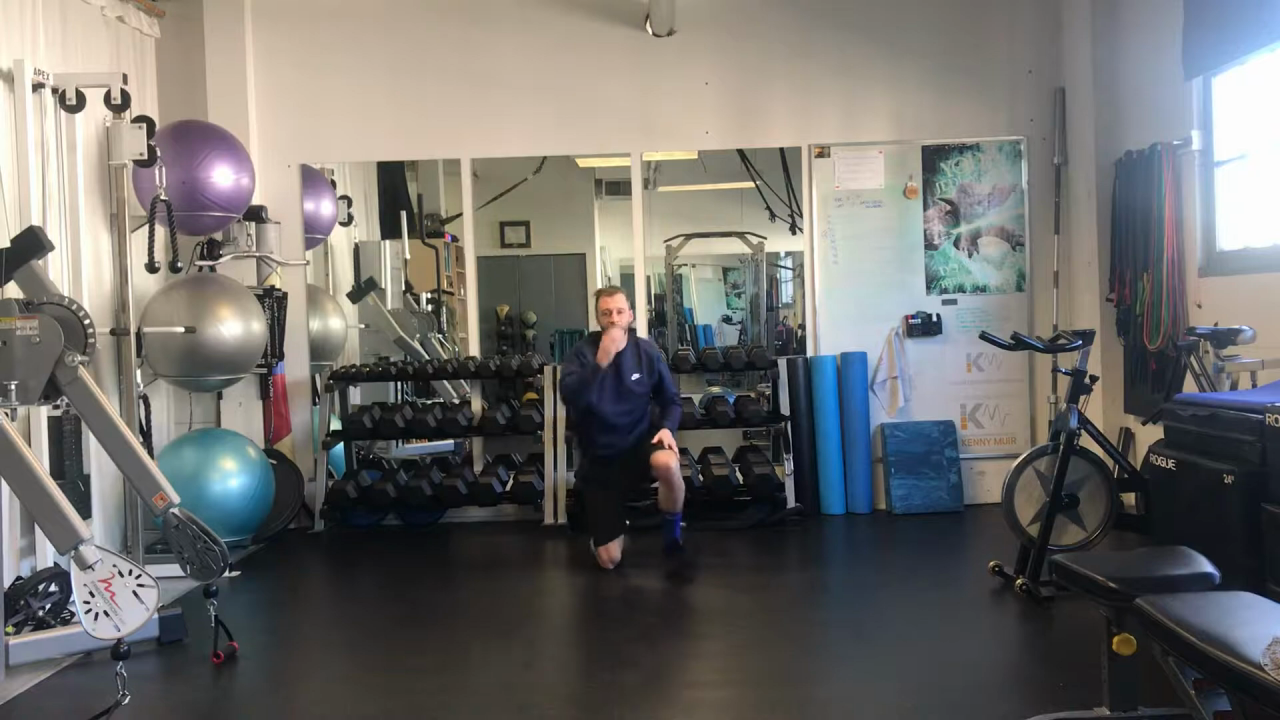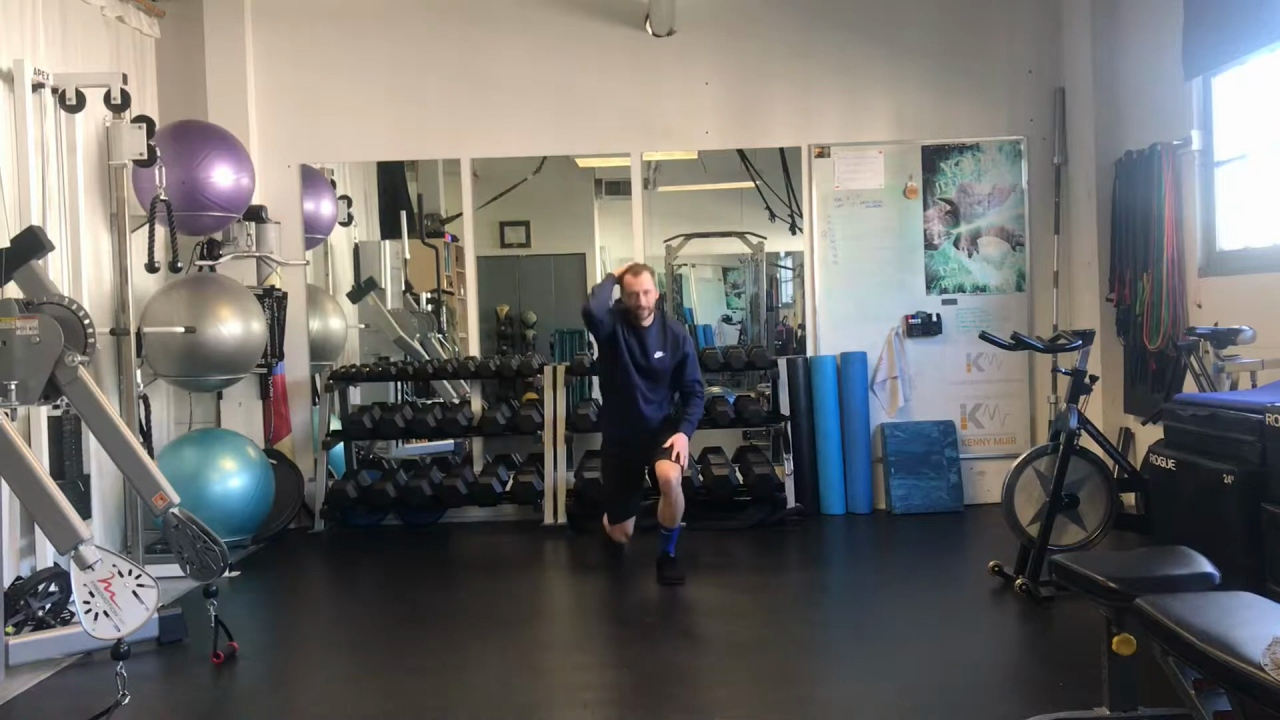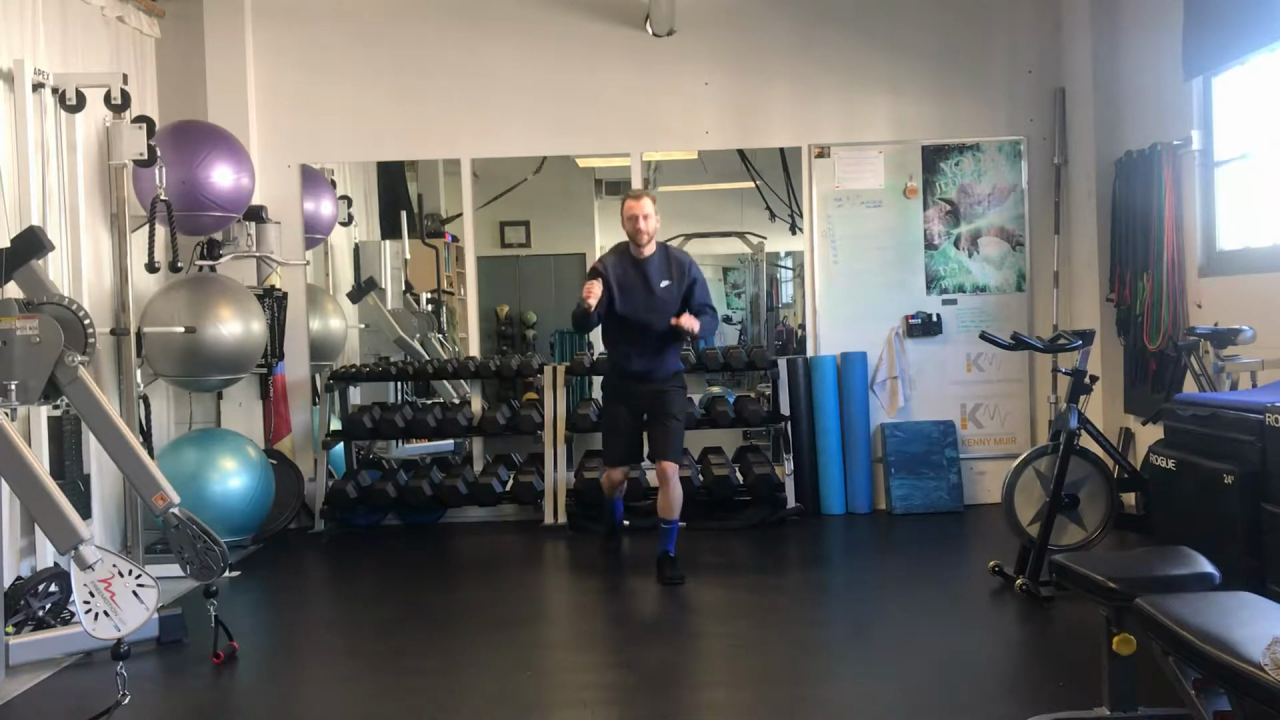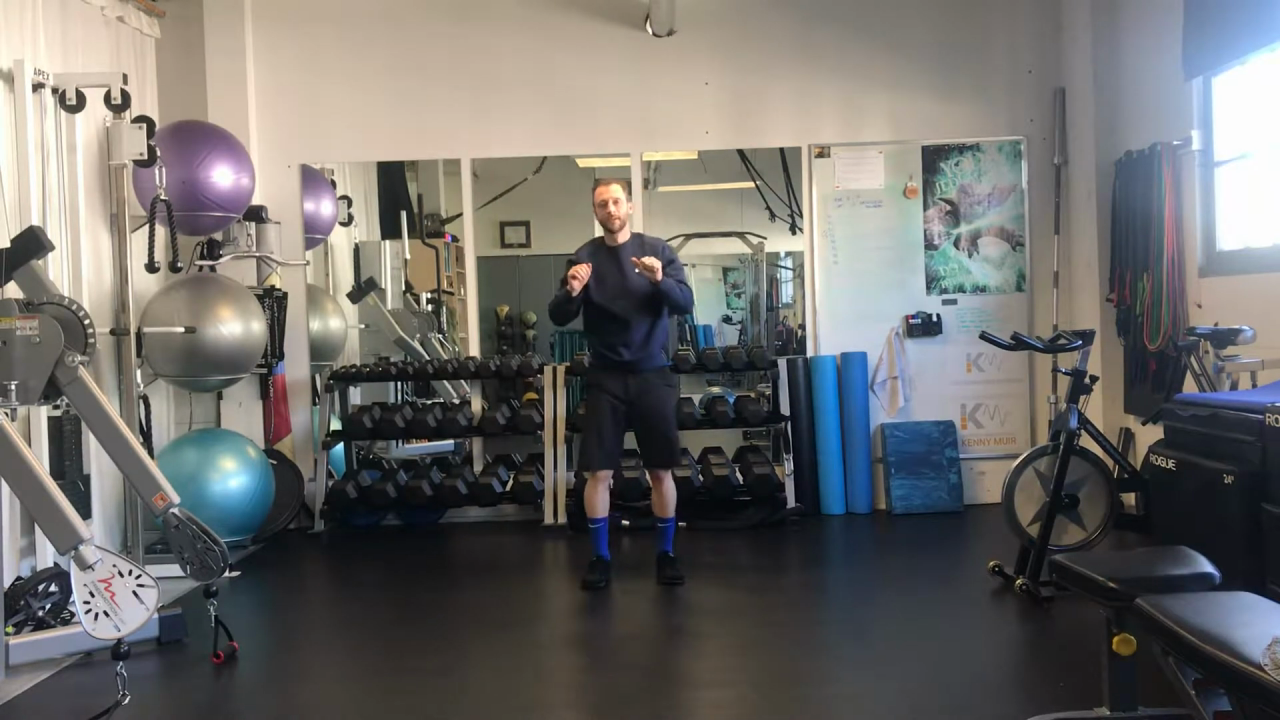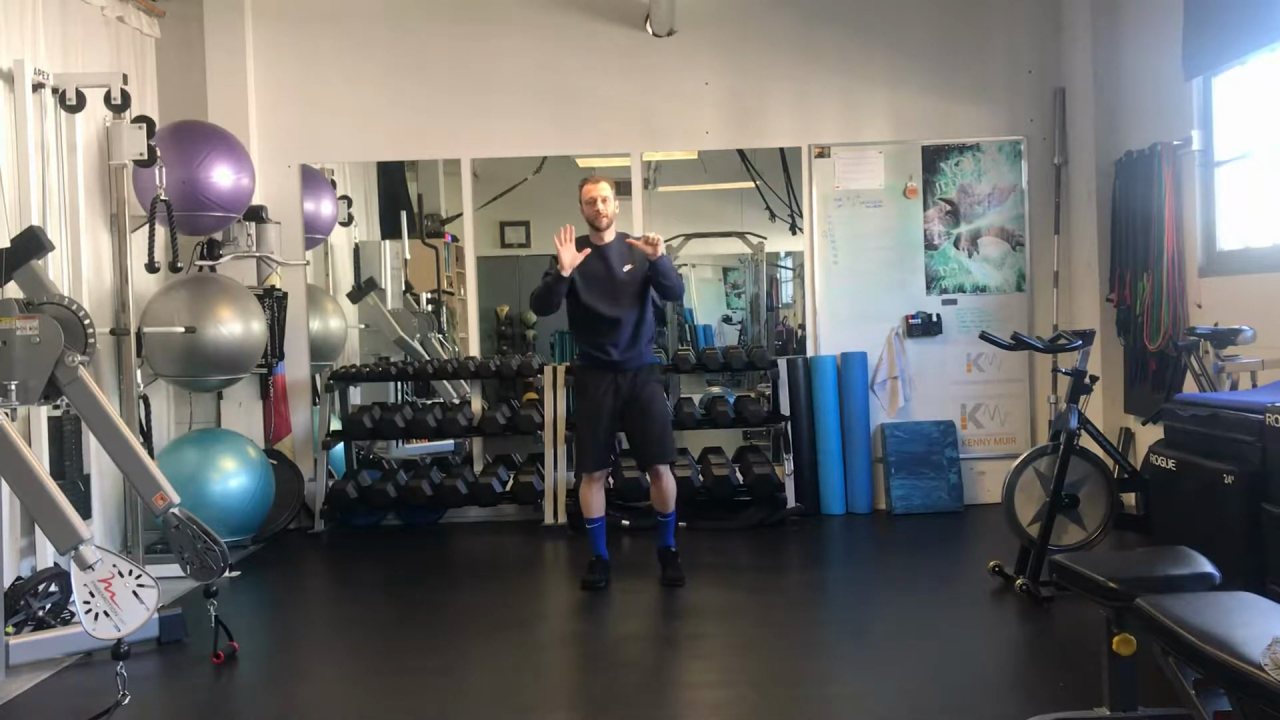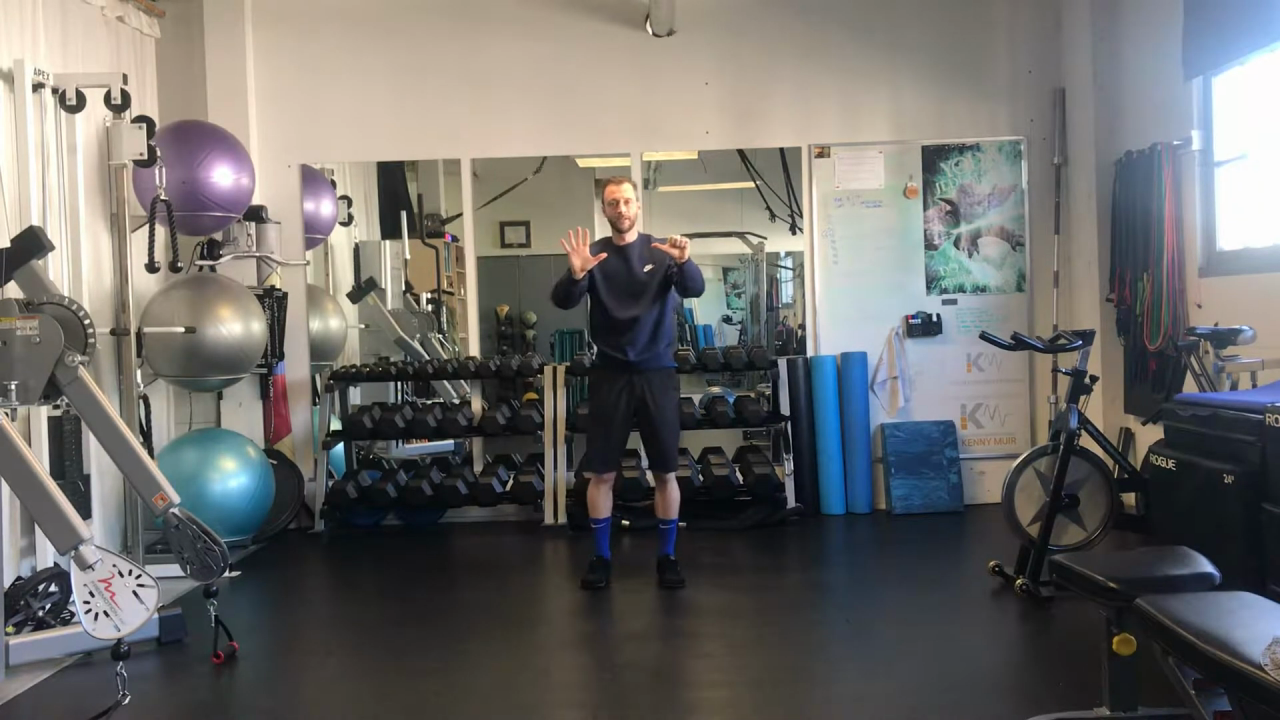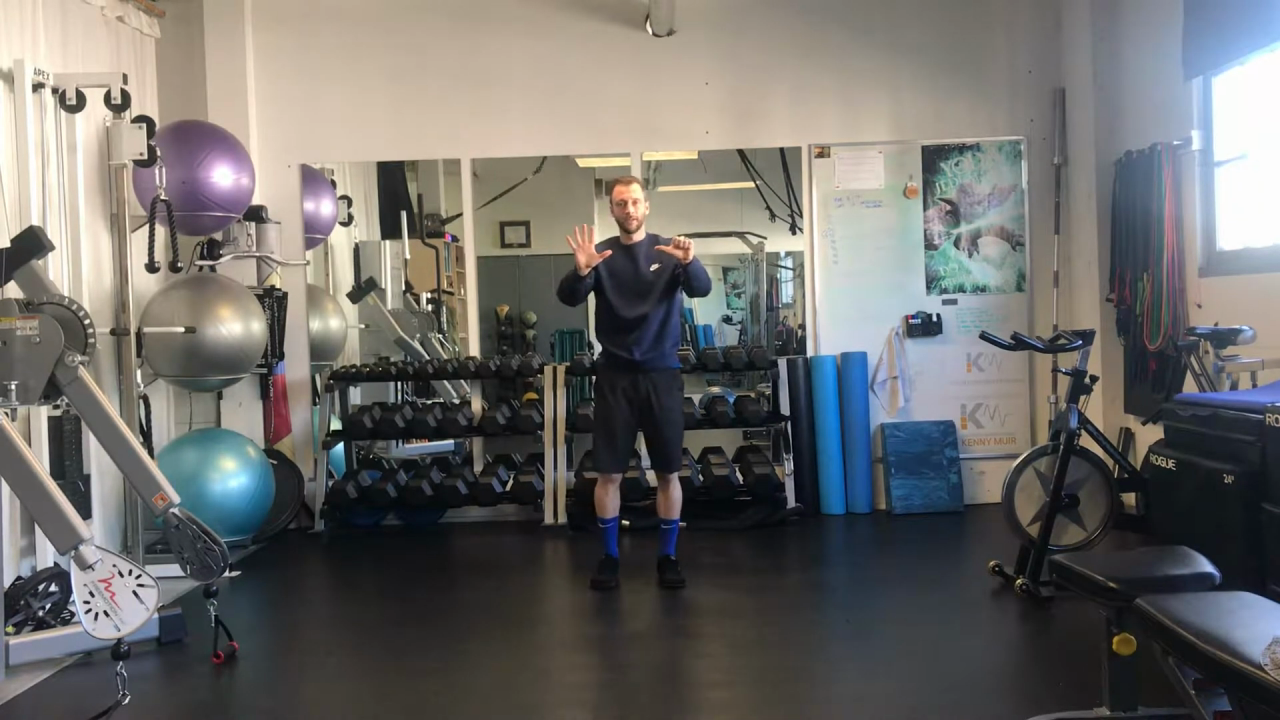
dt=0.4s
person 1, frame 1
left shoulder: (649, 352)
right shoulder: (583, 353)
left elbow: (671, 399)
right elbow: (570, 398)
left wrist: (667, 427)
right wrist: (599, 364)
left hip: (640, 441)
right hip: (601, 456)
left knee: (668, 464)
right knee: (609, 560)
left ankle: (673, 537)
right ankle: (607, 525)
person 1, frame 2
left shoulder: (675, 334)
right shoulder: (613, 322)
left elbow: (693, 391)
right elbow: (592, 312)
left wrist: (684, 431)
right wrist: (612, 279)
left hip: (661, 426)
right hip: (620, 433)
left knee: (669, 478)
right knee: (620, 533)
left ankle: (667, 556)
right ankle: (612, 525)
person 1, frame 3
left shoulder: (681, 263)
right shoulder: (608, 266)
left elbow: (711, 318)
right elbow: (582, 327)
left wrist: (697, 323)
right wrist: (587, 307)
left hip: (666, 381)
right hip: (621, 383)
left knee: (668, 470)
right knee: (615, 472)
left ankle: (667, 554)
right ankle: (614, 521)
person 1, frame 4
left shoulder: (656, 250)
right shoulder: (585, 257)
left elbow: (684, 304)
right elbow: (559, 317)
left wrist: (661, 279)
right wrist: (571, 291)
left hip: (653, 375)
right hip: (605, 377)
left knee: (661, 471)
right knee: (598, 472)
left ankle: (665, 554)
right ankle: (600, 557)
person 1, frame 5
left shoulder: (640, 250)
right shoulder: (572, 252)
left elbow: (673, 293)
right elbow: (541, 306)
left wrist: (659, 261)
right wrist: (561, 272)
left hip: (641, 371)
right hip: (595, 375)
left knee: (659, 466)
right knee: (593, 472)
left ankle: (668, 549)
right ankle: (599, 557)
person 1, frame 6
left shoulder: (662, 250)
right shoulder: (594, 253)
left elbow: (694, 289)
right elbow: (562, 301)
left wrist: (684, 262)
right wrist: (575, 274)
left hip: (656, 373)
right hip: (610, 375)
left knee: (665, 472)
right knee: (601, 473)
left ankle: (667, 557)
right ankle: (601, 558)
person 1, frame 7
left shoulder: (668, 250)
right shoulder: (601, 254)
left elbow: (702, 289)
right elbow: (569, 298)
left wrist: (689, 263)
right wrist: (581, 270)
left hip: (661, 374)
right hip: (615, 376)
left knee: (668, 472)
right knee: (609, 473)
left ankle: (668, 557)
right ankle: (609, 557)
